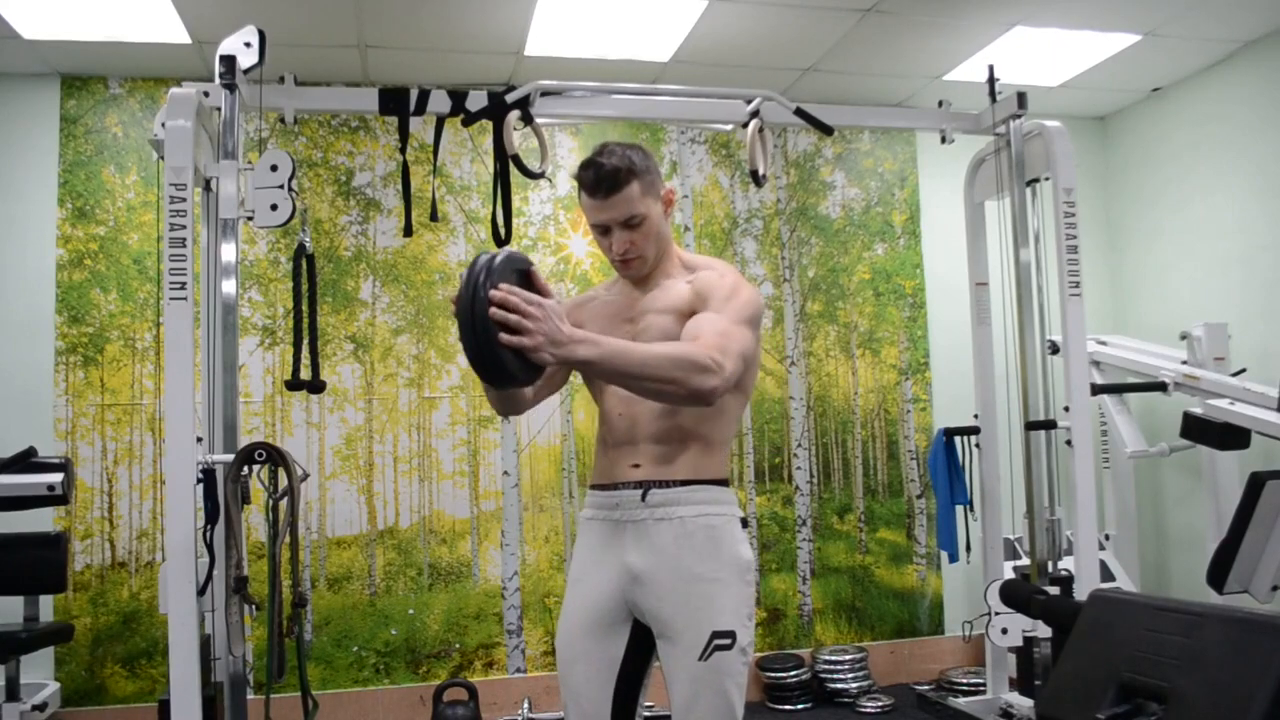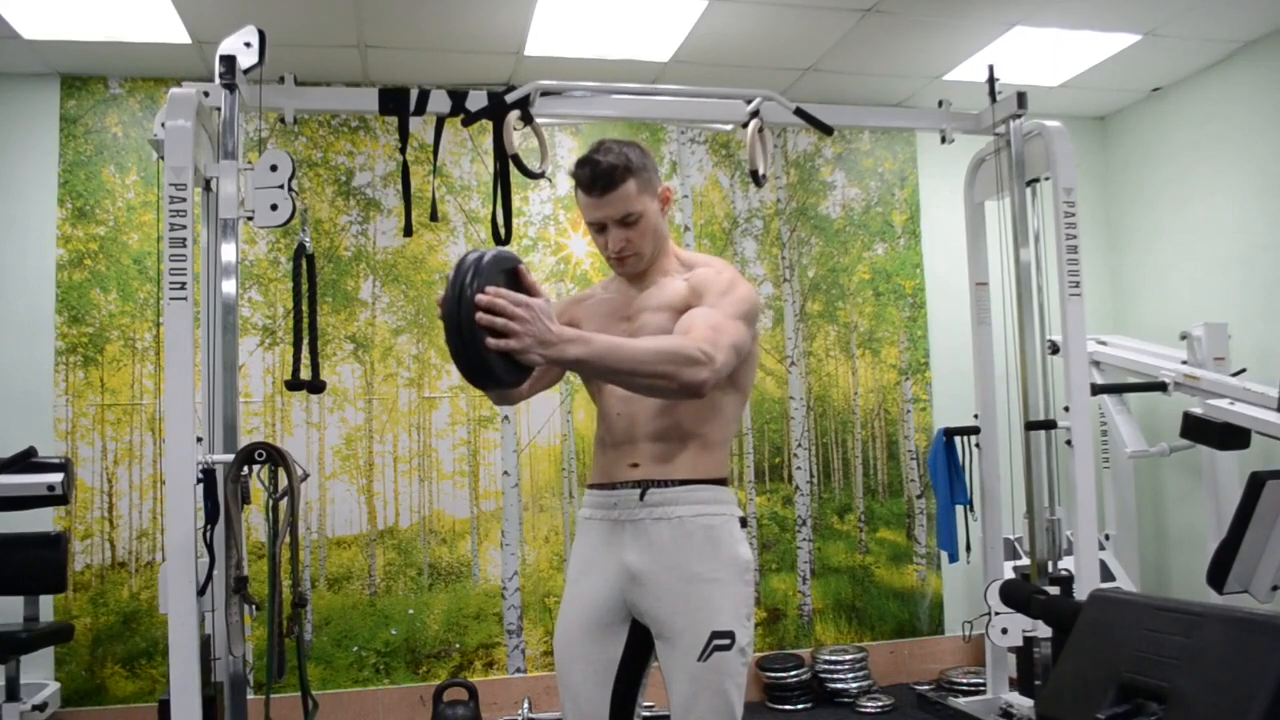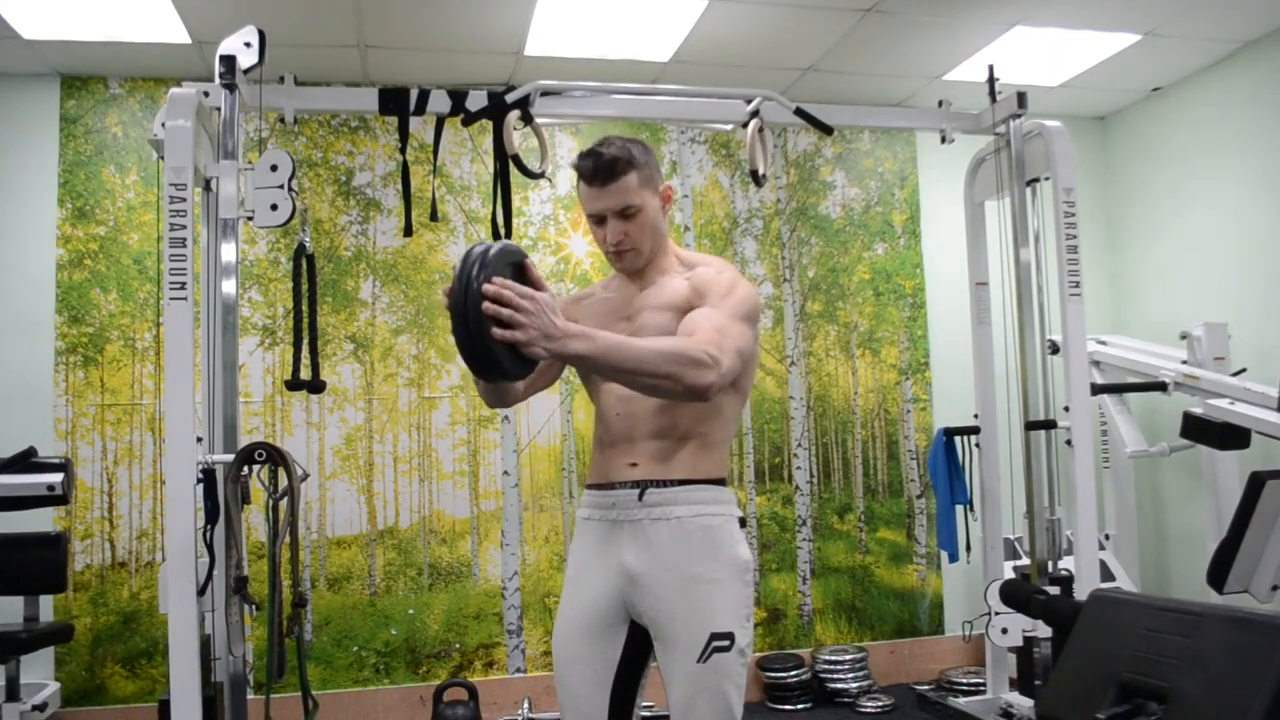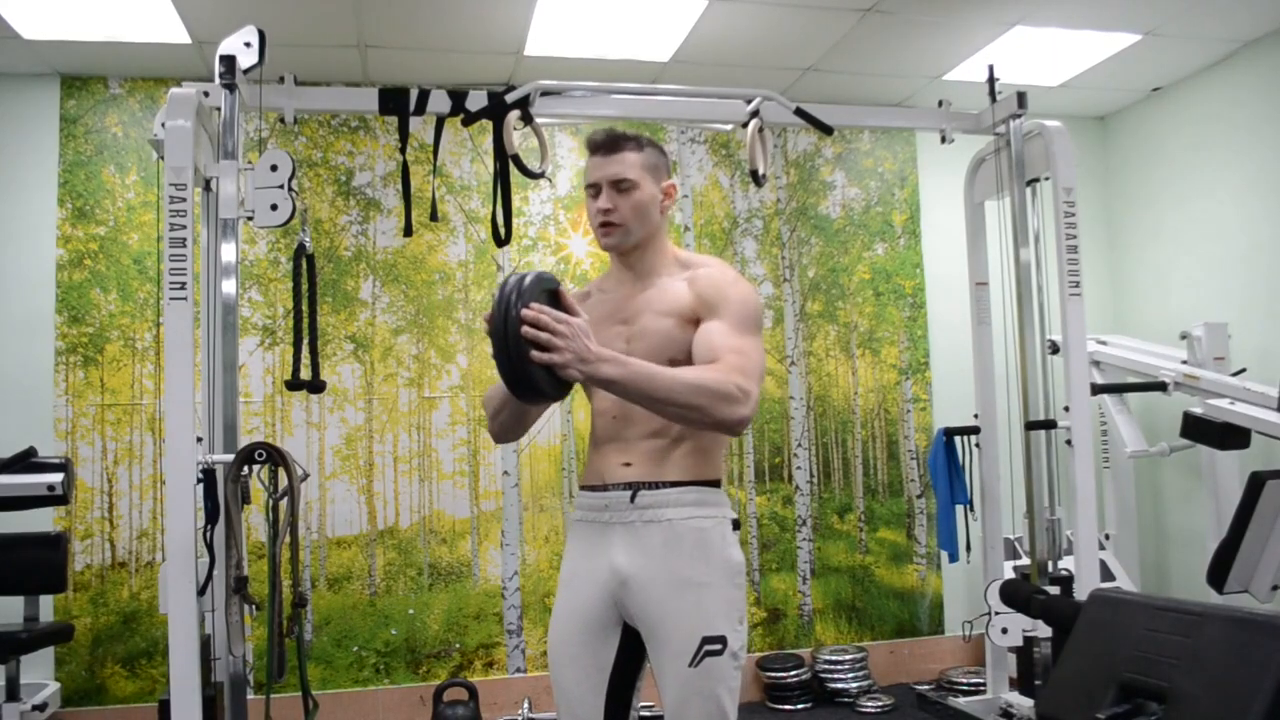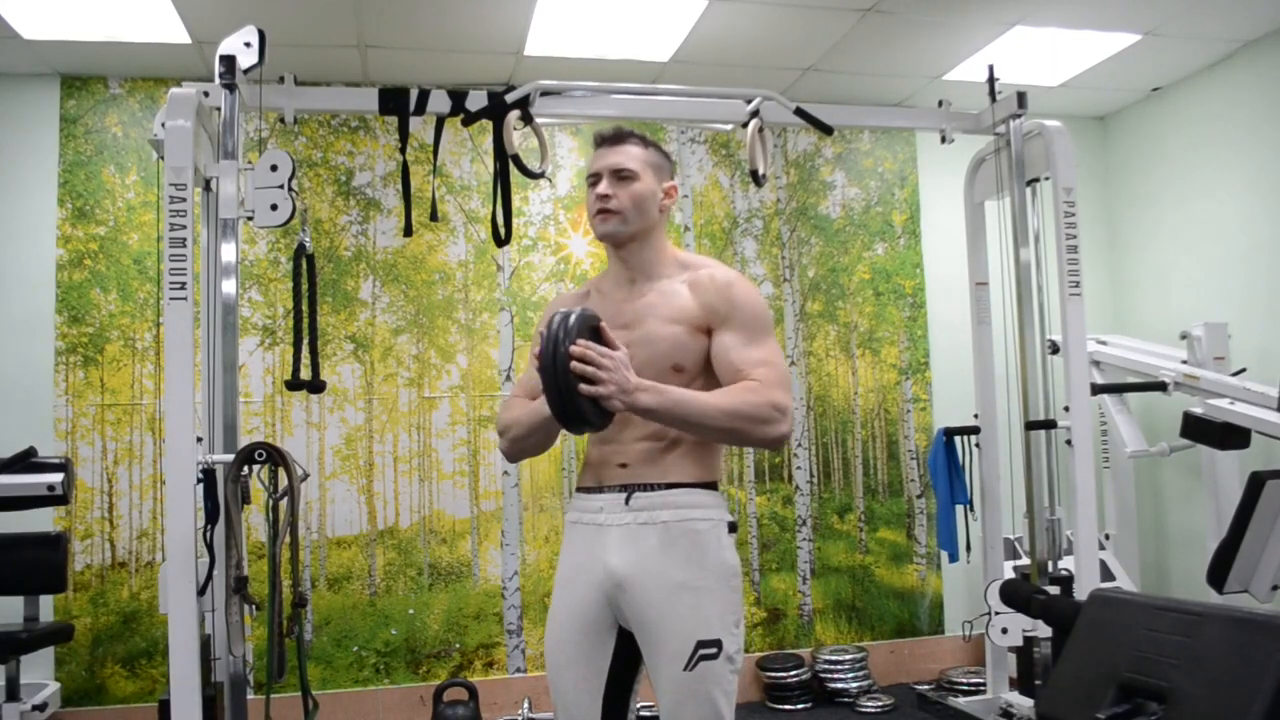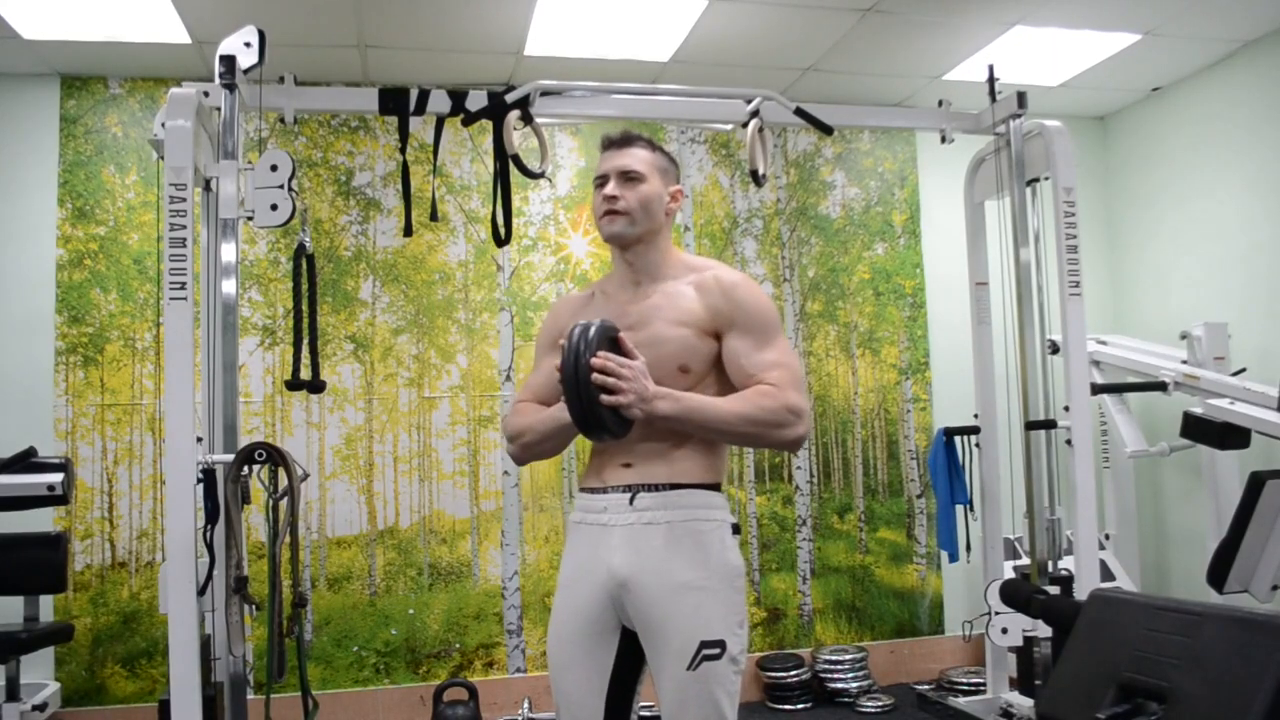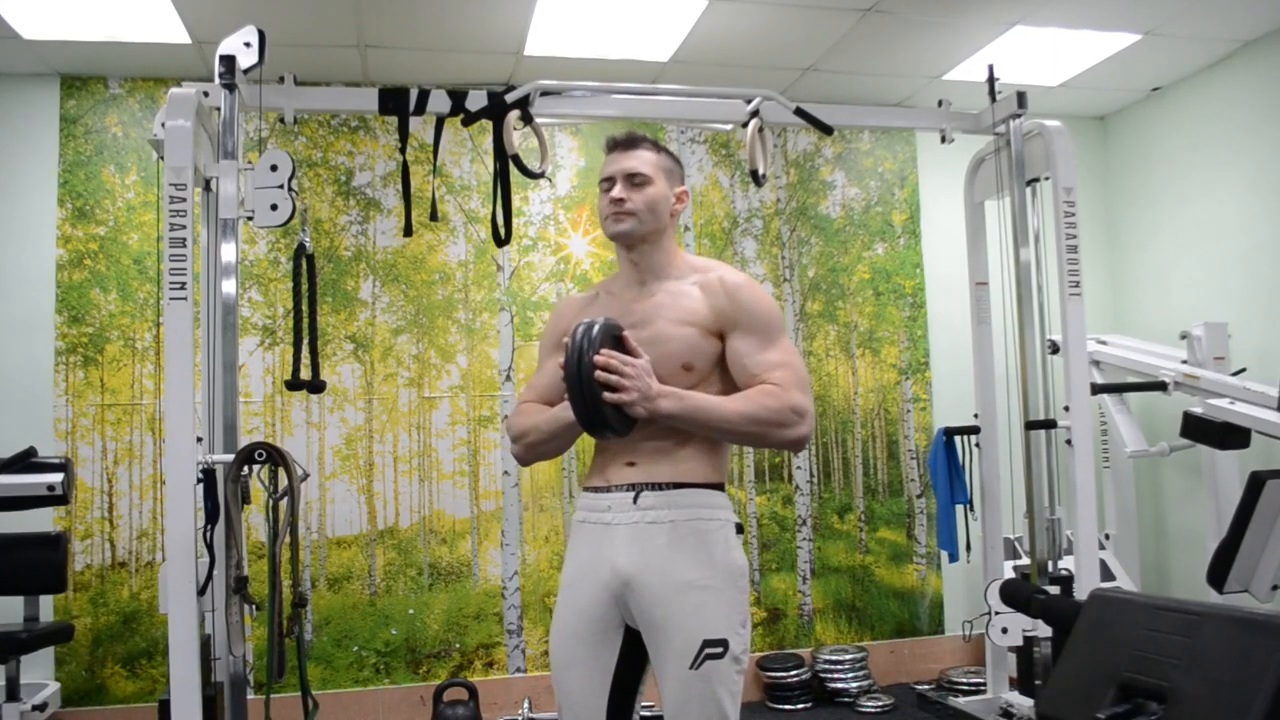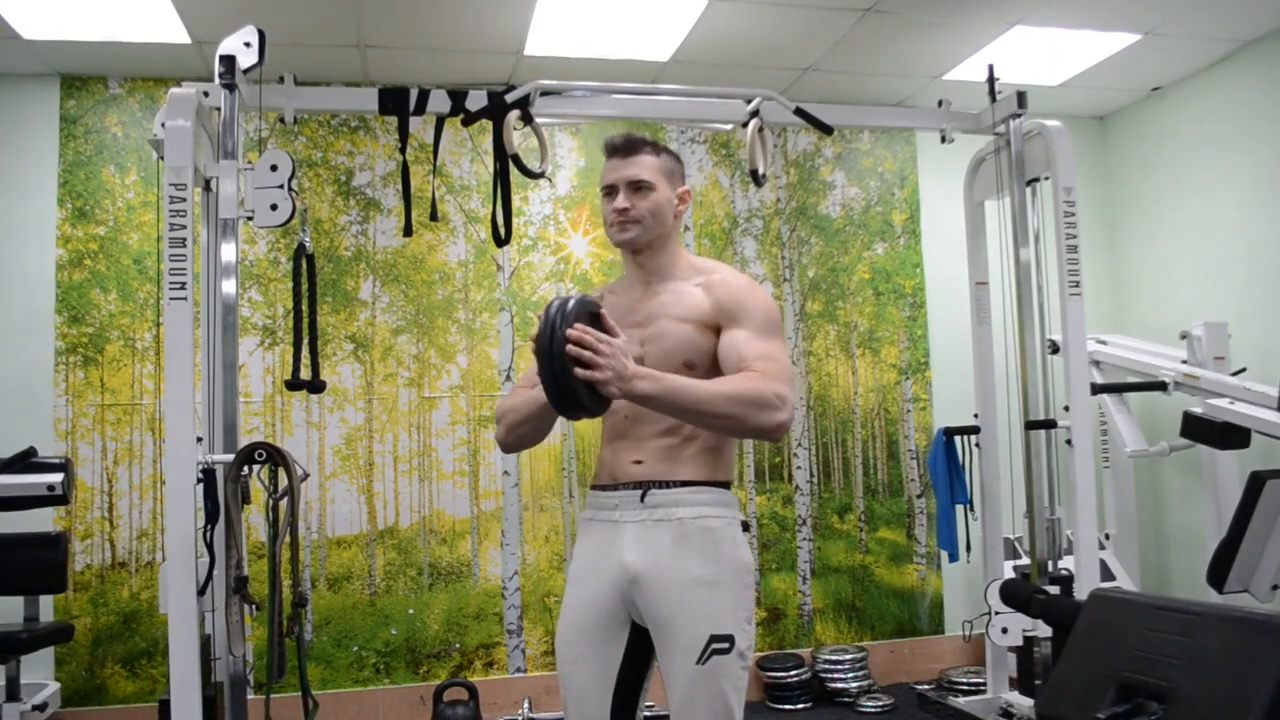
dt=0.3s
person 1, frame 1
left shoulder: (722, 289)
right shoulder: (582, 310)
left elbow: (704, 376)
right elbow: (516, 395)
left wrist: (570, 345)
right wrist: (499, 345)
left hip: (693, 529)
right hip: (602, 532)
person 1, frame 2
left shoulder: (720, 286)
right shoulder: (582, 308)
left elbow: (695, 368)
right elbow: (512, 385)
left wrist: (560, 342)
right wrist: (491, 341)
left hip: (692, 528)
right hip: (600, 531)
person 1, frame 3
left shoulder: (719, 285)
right shoulder: (581, 307)
left elbow: (703, 372)
right elbow: (504, 392)
left wrist: (565, 340)
right wrist: (495, 336)
left hip: (691, 529)
right hip: (599, 532)
person 1, frame 4
left shoulder: (717, 287)
right shoulder: (578, 306)
left elbow: (733, 402)
right elbow: (503, 425)
left wrist: (598, 363)
right wrist: (522, 363)
left hip: (684, 530)
right hip: (592, 533)
person 1, frame 5
left shoulder: (717, 290)
right shoulder: (569, 310)
left elbow: (773, 415)
right elbow: (511, 436)
left wrist: (638, 393)
left hip: (681, 531)
right hip: (588, 534)
person 1, frame 6
left shoulder: (723, 292)
right shoulder: (571, 313)
left elbow: (790, 416)
right elbow: (519, 436)
left wrist: (656, 401)
left hip: (686, 532)
right hip: (590, 534)
person 1, frame 7
left shoulder: (728, 293)
right shoulder: (575, 314)
left elbow: (793, 417)
right elbow: (523, 438)
left wrist: (659, 399)
left hip: (689, 531)
right hip: (594, 534)
person 1, frame 8
left shoulder: (730, 293)
left elbow: (772, 408)
right elbow: (509, 429)
left wrist: (637, 380)
left hip: (695, 529)
right hip: (601, 532)
